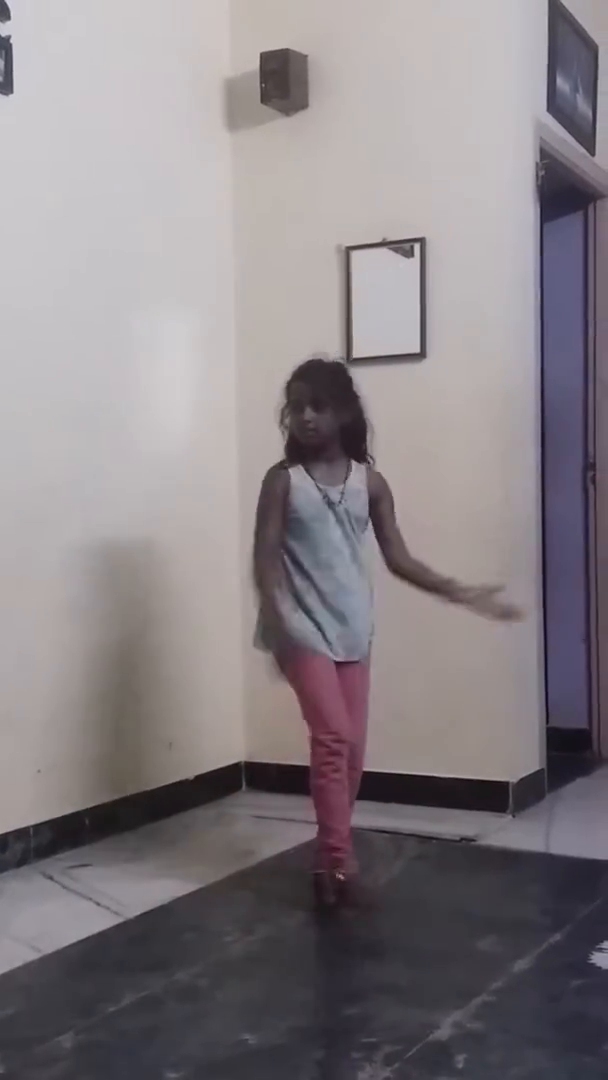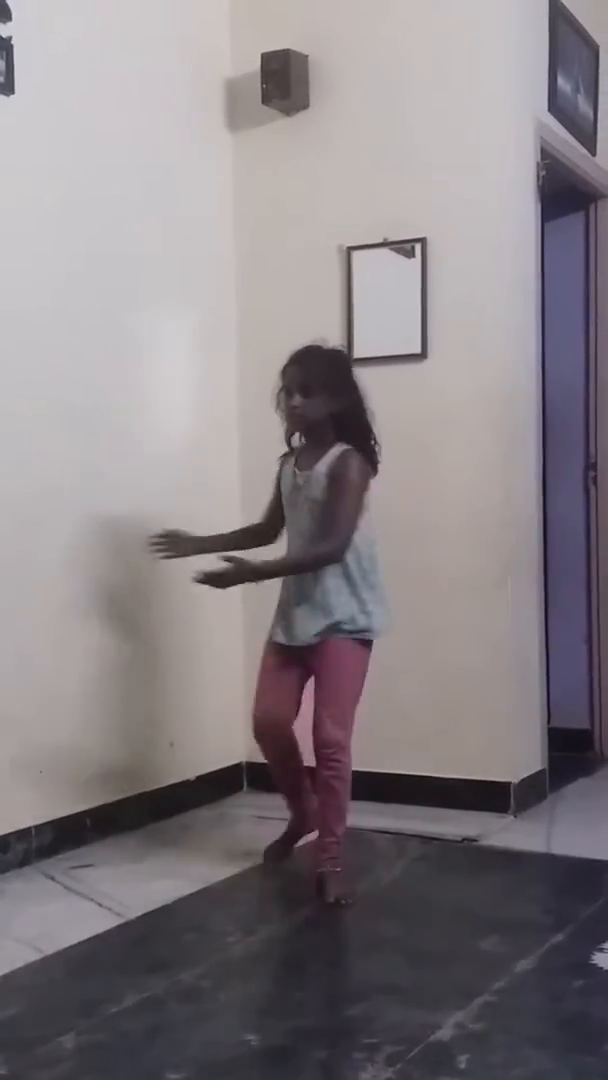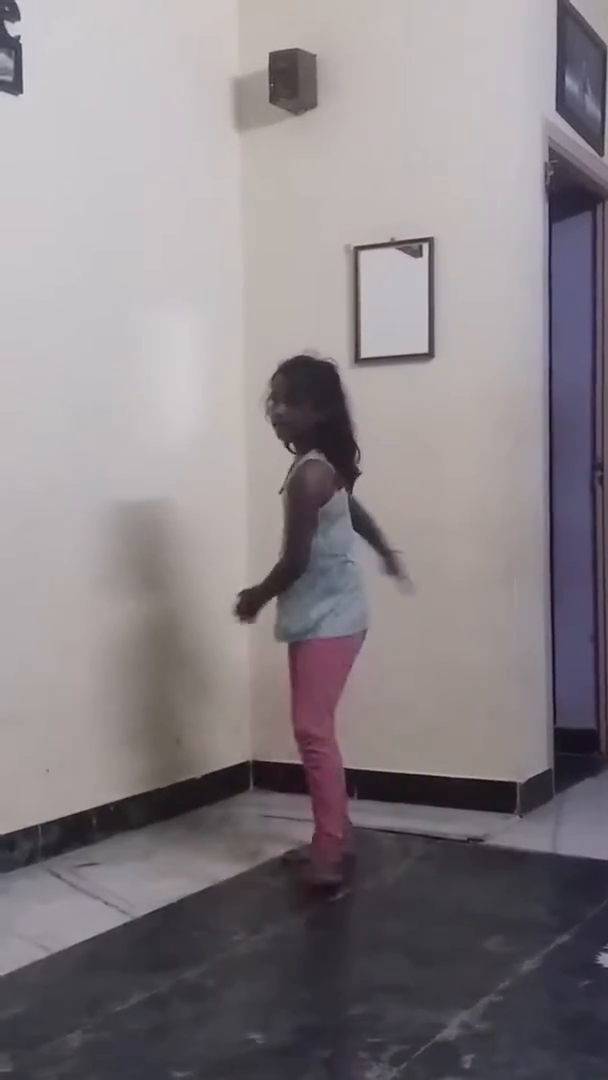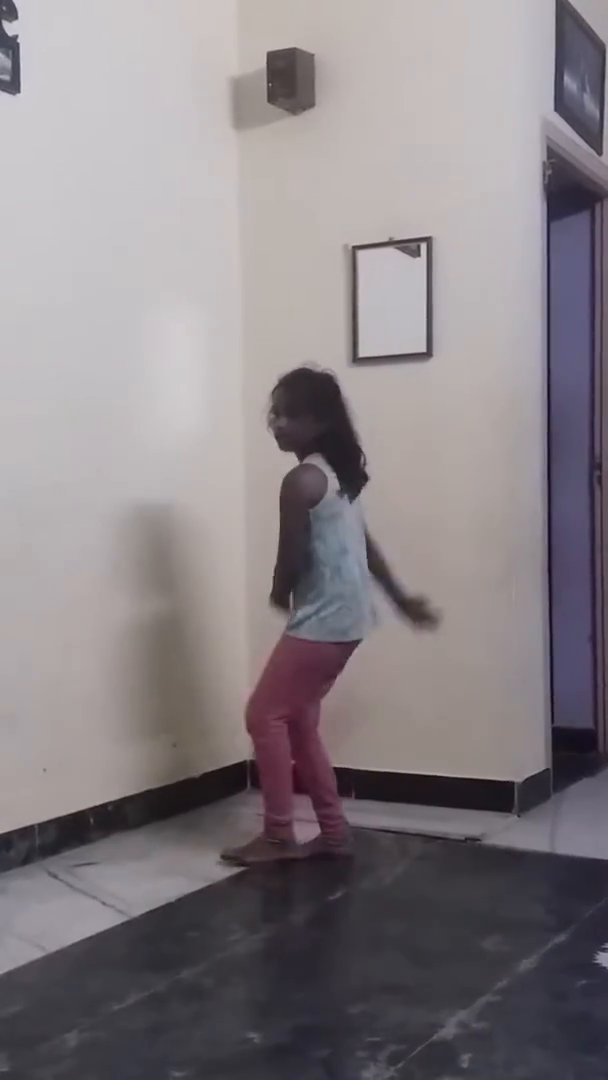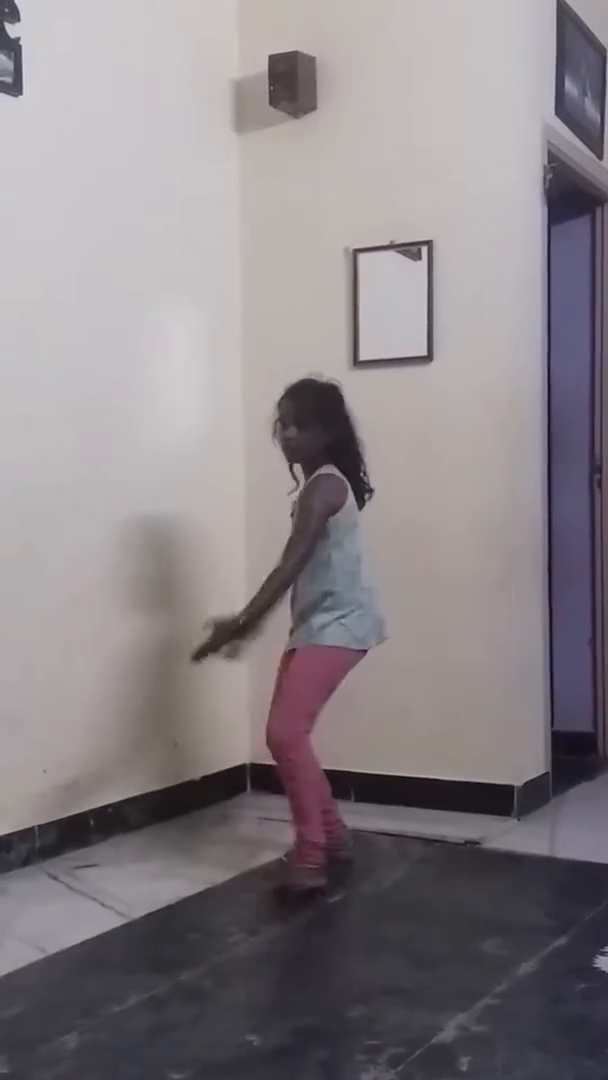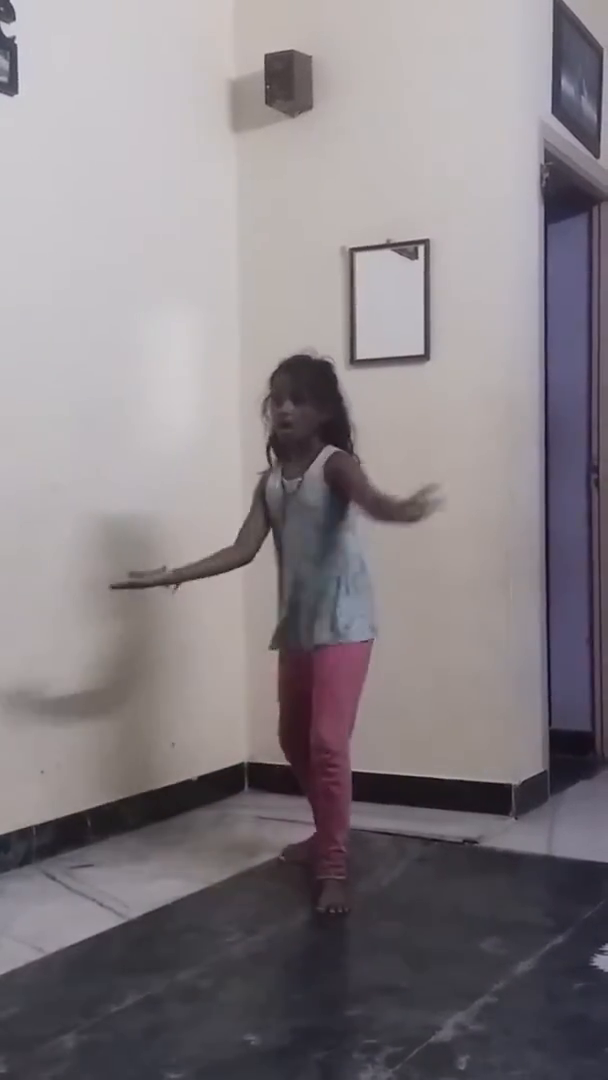
dt=0.3s
person 1, frame 1
left shoulder: (365, 479)
right shoulder: (281, 481)
left elbow: (399, 560)
right elbow: (264, 561)
left wrist: (465, 593)
right wrist: (281, 626)
left hip: (349, 630)
right hip: (300, 631)
left knee: (349, 746)
right knee: (336, 735)
left ankle: (331, 861)
right ankle: (337, 866)
person 1, frame 2
left shoulder: (349, 463)
right shoulder: (288, 464)
left elbow: (330, 549)
right elbow: (267, 530)
left wrist: (248, 573)
right wrist: (201, 543)
left hip: (344, 618)
right hip: (292, 618)
left knee: (332, 740)
right knee: (269, 720)
left ankle: (331, 861)
right ankle: (303, 814)
person 1, frame 3
left shoulder: (312, 474)
right shoulder: (324, 468)
left elbow: (293, 561)
right elbow: (357, 516)
left wrist: (253, 598)
right wrist: (385, 553)
left hip: (329, 617)
right hip: (318, 614)
left knee: (312, 728)
right knee: (311, 726)
left ankle: (328, 853)
right ankle: (335, 832)
person 1, frame 4
left shoulder: (300, 481)
right shoulder: (337, 475)
left elbow: (290, 562)
right elbow: (363, 542)
left wrist: (279, 595)
right wrist: (400, 598)
left hip: (322, 619)
right hip: (344, 616)
left knee: (264, 715)
right knee: (297, 721)
left ankle: (277, 835)
right ankle: (334, 831)
person 1, frame 5
left shoulder: (324, 487)
right shoulder: (313, 489)
left elbow: (295, 568)
right elbow: (290, 566)
left wrist: (245, 622)
right wrist: (244, 622)
left hip: (338, 627)
right hip: (314, 628)
left knee: (285, 732)
right knee: (290, 736)
left ankle: (312, 854)
right ankle: (326, 837)
person 1, frame 6
left shoulder: (336, 466)
right shoulder: (269, 481)
left elbow: (374, 504)
right elbow: (243, 550)
left wrist: (405, 510)
right wrist: (170, 576)
left hip: (341, 624)
right hip: (295, 626)
left knee: (329, 744)
right knee: (294, 740)
left ankle: (333, 868)
right ankle: (328, 834)
